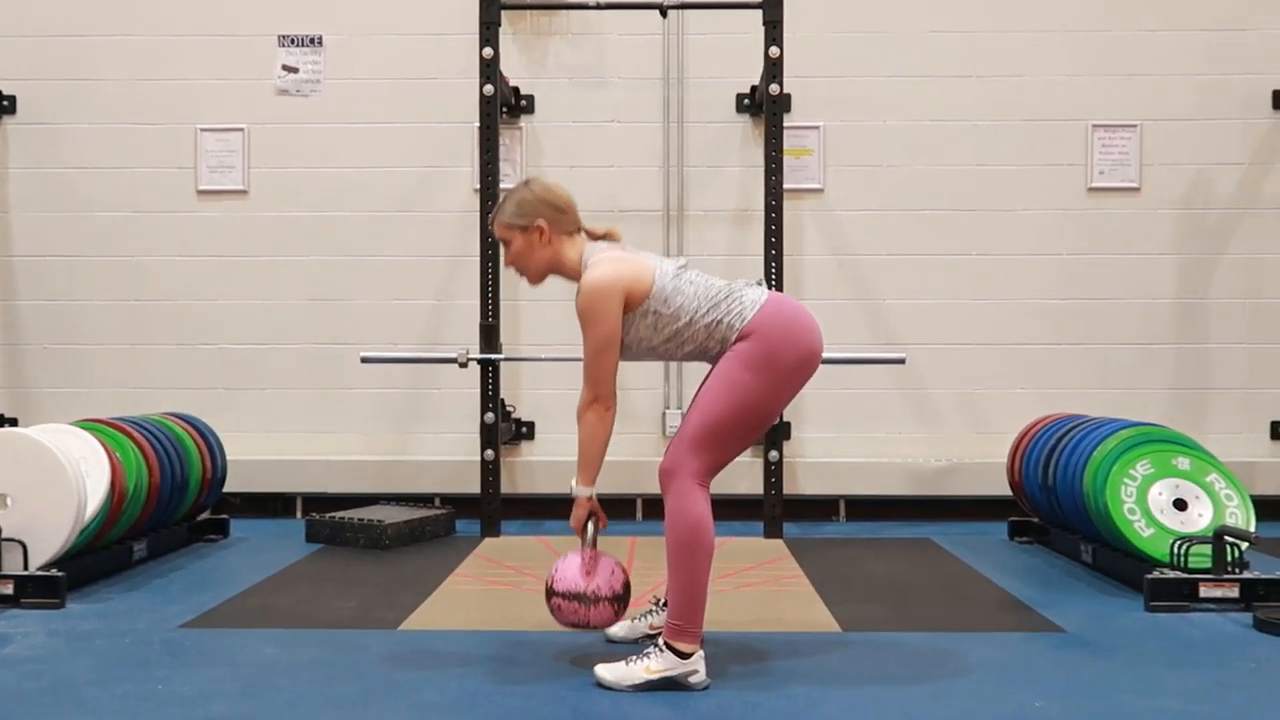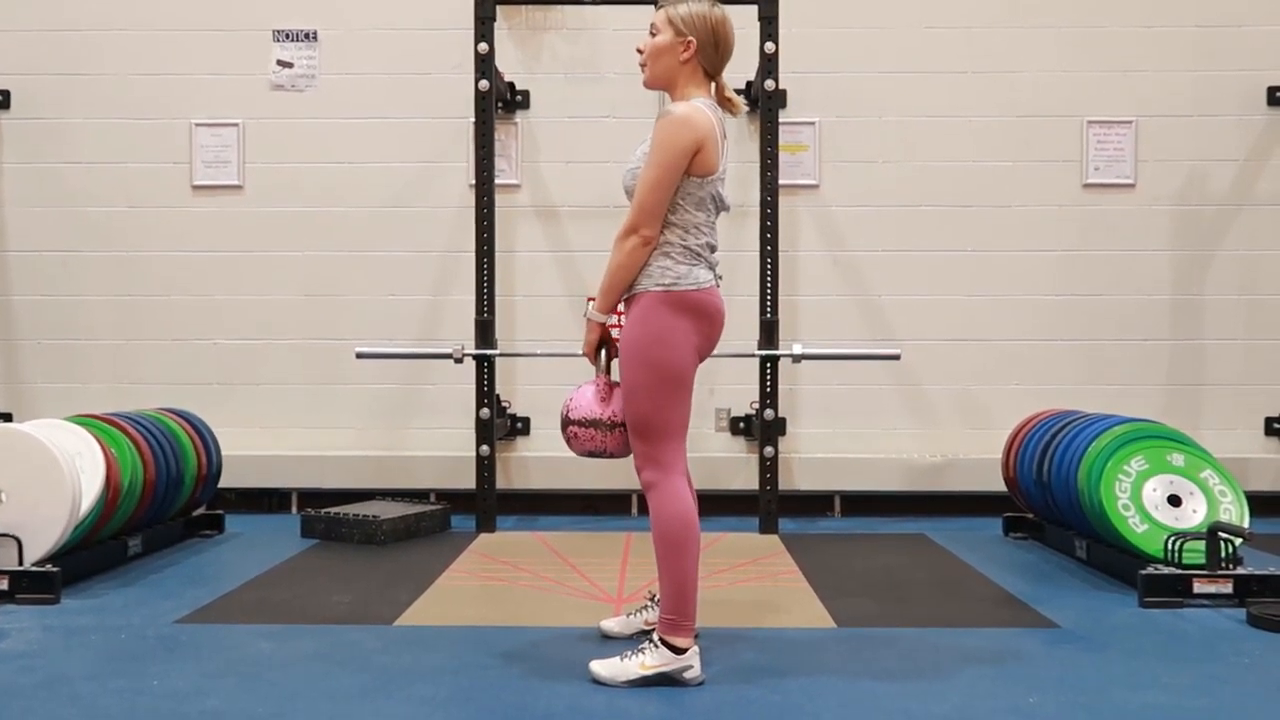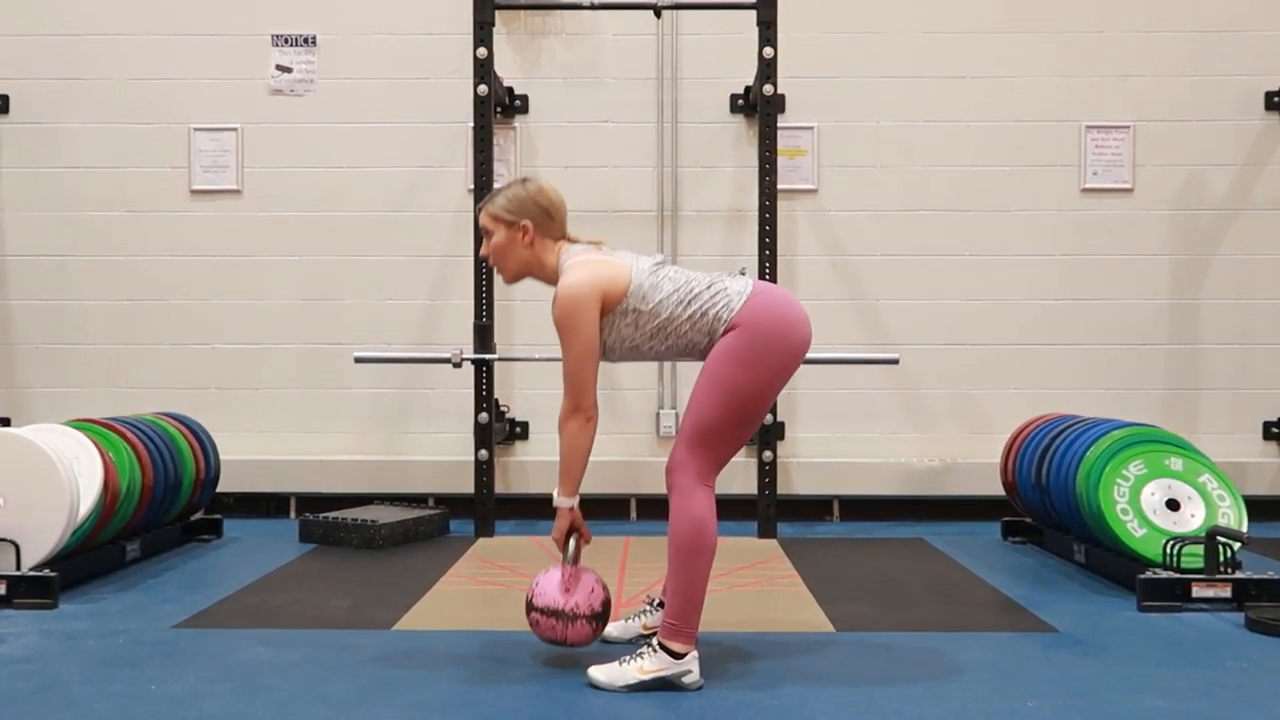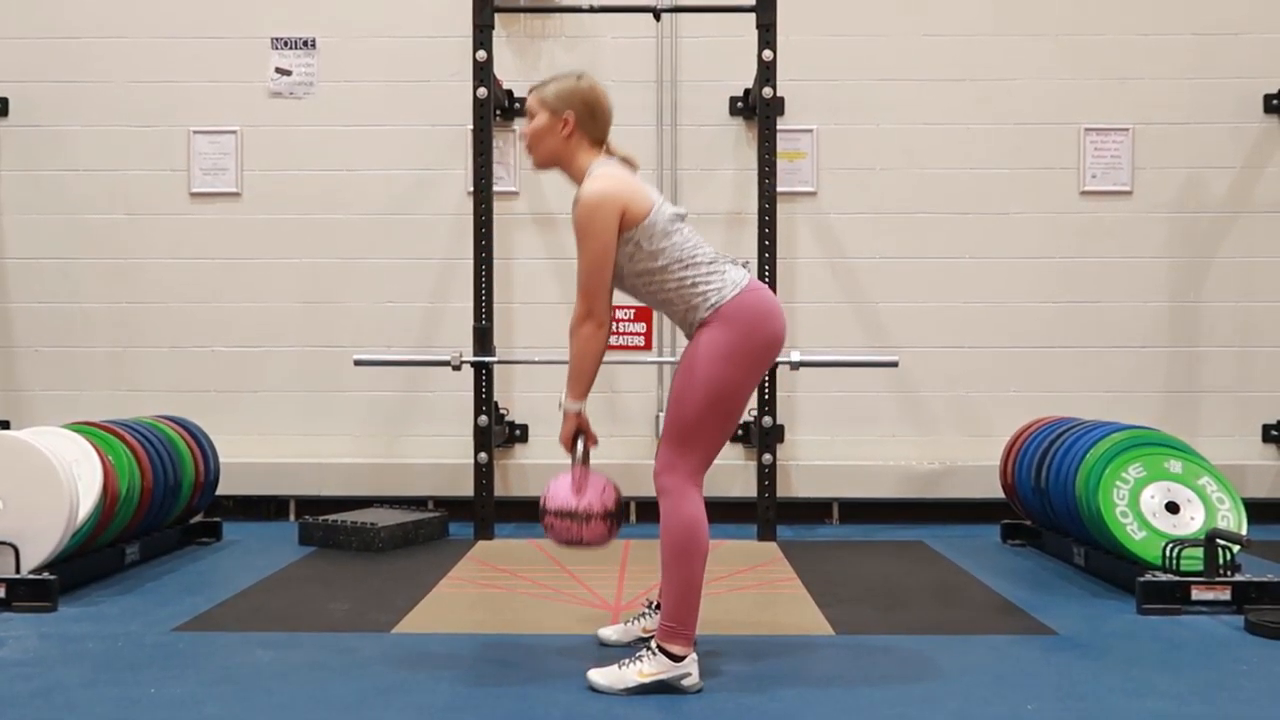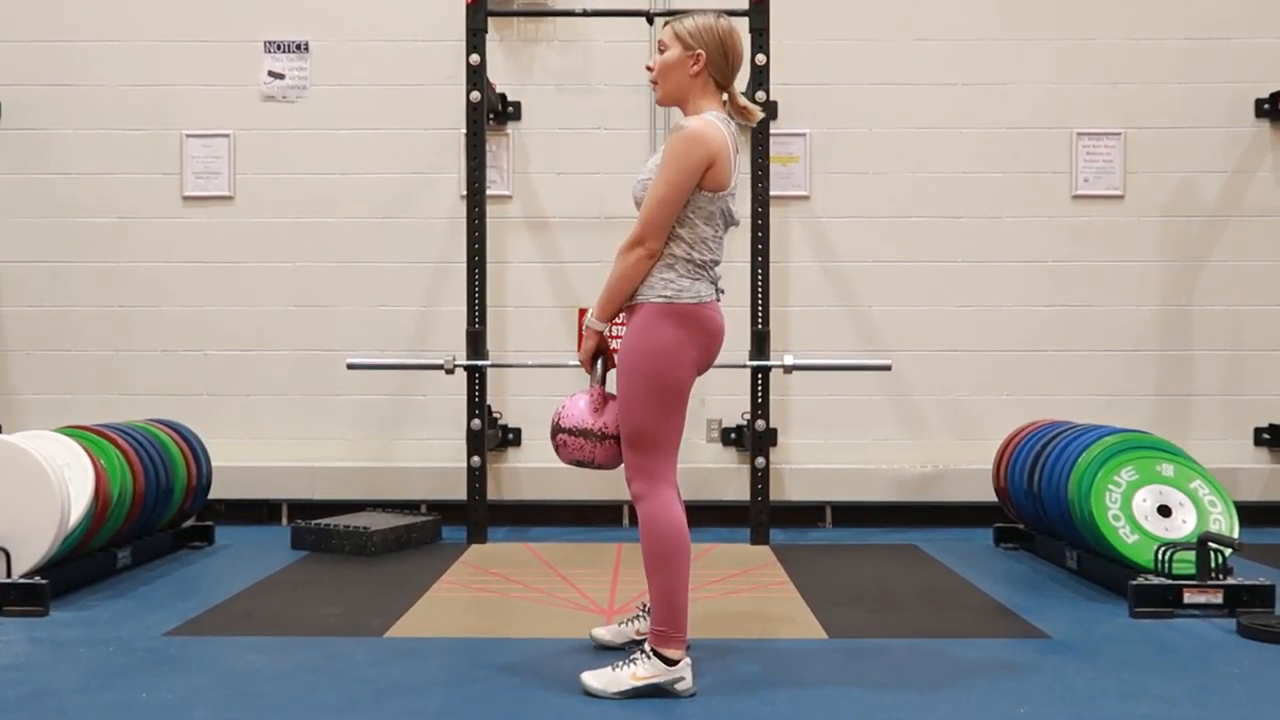
dt=1s
person 1, frame 1
left shoulder: (599, 281)
right shoulder: (602, 263)
left elbow: (598, 403)
right elbow: (598, 397)
left wrist: (583, 494)
right wrist: (587, 491)
left hip: (776, 341)
right hip: (772, 335)
left knee: (683, 476)
right knee: (682, 472)
left ankle: (681, 653)
right ankle: (677, 610)
person 1, frame 2
left shoulder: (683, 118)
right shoulder: (700, 119)
left elbow: (640, 233)
left wrist: (597, 314)
right wrist: (615, 312)
left hip: (665, 307)
right hip: (681, 303)
left knee: (660, 470)
right knee: (662, 466)
left ankle: (676, 646)
right ankle: (671, 604)
person 1, frame 3
left shoulder: (575, 287)
right shoulder: (583, 267)
left elbow: (581, 414)
right elbow: (576, 407)
left wrist: (565, 502)
right wrist: (569, 498)
left hip: (761, 327)
right hip: (768, 320)
left knee: (689, 474)
right knee: (688, 471)
left ankle: (674, 653)
right ankle: (671, 607)
person 1, frame 4
left shoulder: (598, 193)
right shoulder: (607, 181)
left elbow: (591, 319)
right elbow: (597, 313)
left wrist: (573, 409)
right wrist: (580, 403)
left hip: (736, 321)
right hip: (737, 314)
left knee: (676, 478)
right knee: (677, 475)
left ankle: (674, 655)
right ankle: (668, 610)
person 1, frame 5
left shoulder: (695, 133)
right shoulder: (712, 133)
left elbow: (644, 244)
left wrist: (595, 322)
right wrist: (611, 319)
left hip: (666, 319)
right hip: (682, 315)
left knee: (650, 483)
right knee: (653, 477)
left ankle: (668, 658)
right ankle: (663, 614)
